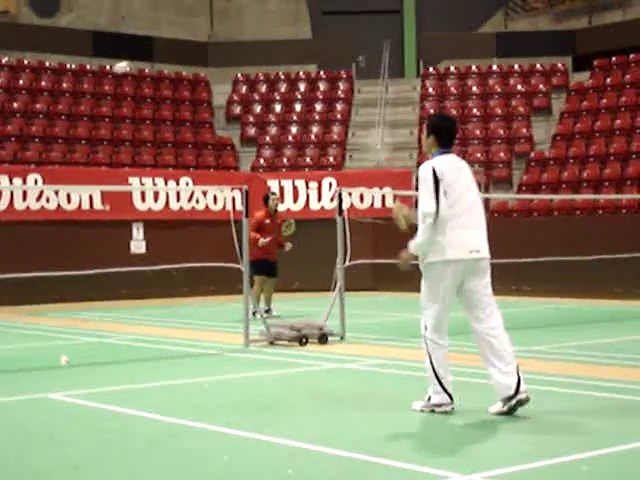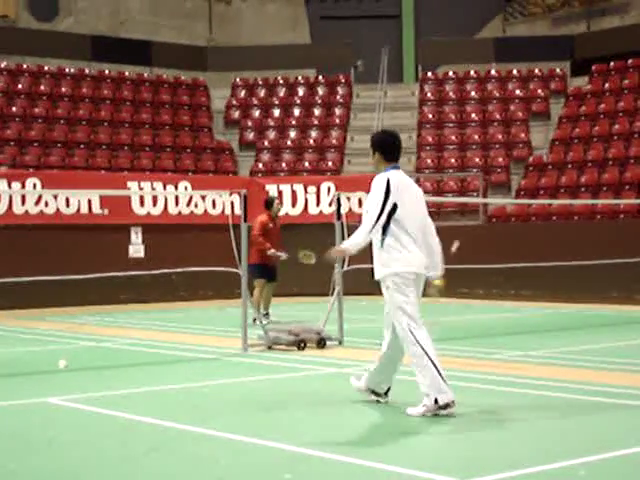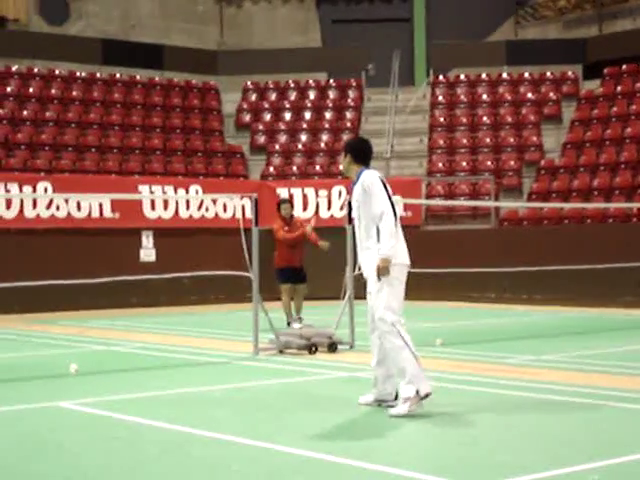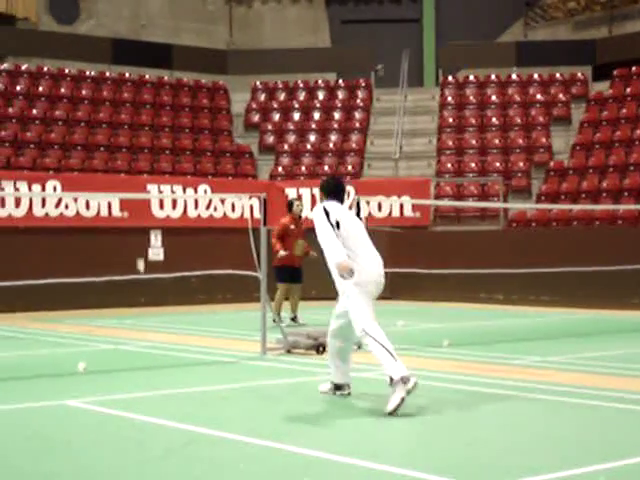
dt=1s
person 1, frame 1
left shoulder: (432, 168)
right shoulder: (461, 167)
left elbow: (434, 216)
left wrist: (413, 249)
right wrist: (412, 216)
left hip: (444, 258)
right hip: (475, 254)
left knee: (433, 328)
right knee: (487, 323)
left ankle: (440, 397)
right ankle: (511, 387)
person 1, frame 2
left shoulder: (384, 181)
right shoulder: (411, 185)
left elbow: (373, 221)
right elbow: (430, 232)
left wrist: (347, 247)
right wrist: (436, 271)
left hip: (398, 269)
right hip: (414, 267)
left knee: (410, 330)
right knee: (395, 329)
left ankle: (439, 396)
right ankle: (377, 384)
person 1, frame 3
left shoulder: (371, 179)
right shoulder: (359, 188)
left elbow: (389, 215)
left wrist: (385, 255)
right wrist: (377, 259)
left hip: (388, 265)
right hip: (376, 268)
left knee: (388, 324)
right knee: (378, 328)
left ankle: (416, 387)
right ankle: (385, 391)
person 1, frame 4
left shoulder: (321, 209)
right shoulder: (348, 214)
left elbow: (329, 235)
left wrist: (340, 260)
left hip: (358, 277)
right hip: (374, 274)
left knee: (367, 328)
right knee: (339, 328)
left ankle: (401, 377)
right ankle: (339, 381)
person 2, frame 1
left shoulder: (277, 218)
right shoulder: (259, 216)
right elbow: (251, 232)
left wrist: (284, 244)
right wrist: (258, 240)
left hip: (272, 256)
right hip: (259, 256)
left knee: (271, 281)
right knee: (259, 281)
left ankle: (267, 308)
right ankle: (255, 309)
person 2, frame 2
left shoulder: (275, 221)
right shoulder: (262, 220)
right elbow: (256, 237)
left wrist: (280, 252)
right wrist: (268, 248)
left hip: (271, 260)
right hip: (259, 260)
left knee: (270, 285)
right knee: (260, 285)
left ankle: (265, 313)
right ankle: (257, 316)
person 2, frame 3
left shoulder: (299, 222)
right shoulder: (278, 226)
left elbow: (309, 233)
right elbow: (288, 239)
left wrist: (319, 242)
right wrist: (303, 231)
left hip: (298, 263)
right hip: (284, 264)
left knee: (302, 290)
right knee: (286, 291)
left ankle: (298, 316)
right ankle: (290, 320)
person 2, frame 4
left shoulder: (301, 223)
right shoulder: (284, 222)
right elbow: (275, 238)
left wrist: (309, 252)
right wrist: (279, 250)
left hip: (296, 263)
right hip: (283, 262)
left knee: (297, 289)
right knee: (283, 289)
left ankle: (294, 316)
right ankle: (276, 317)
